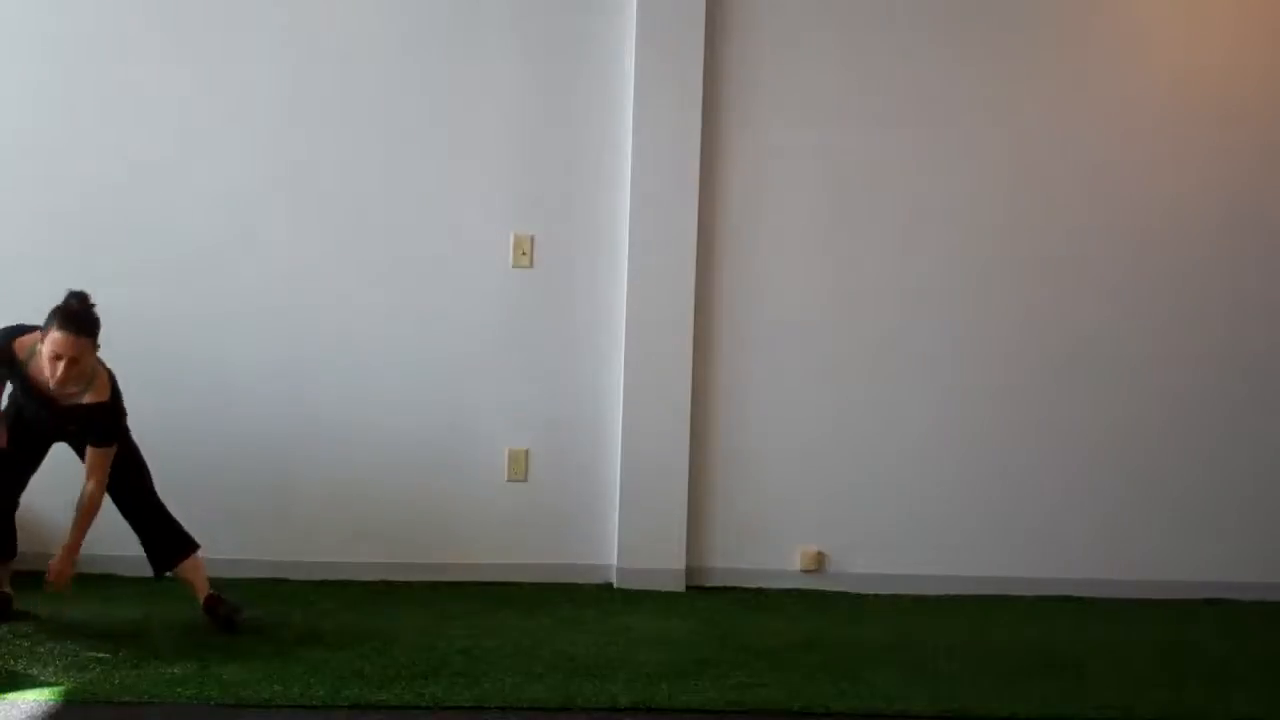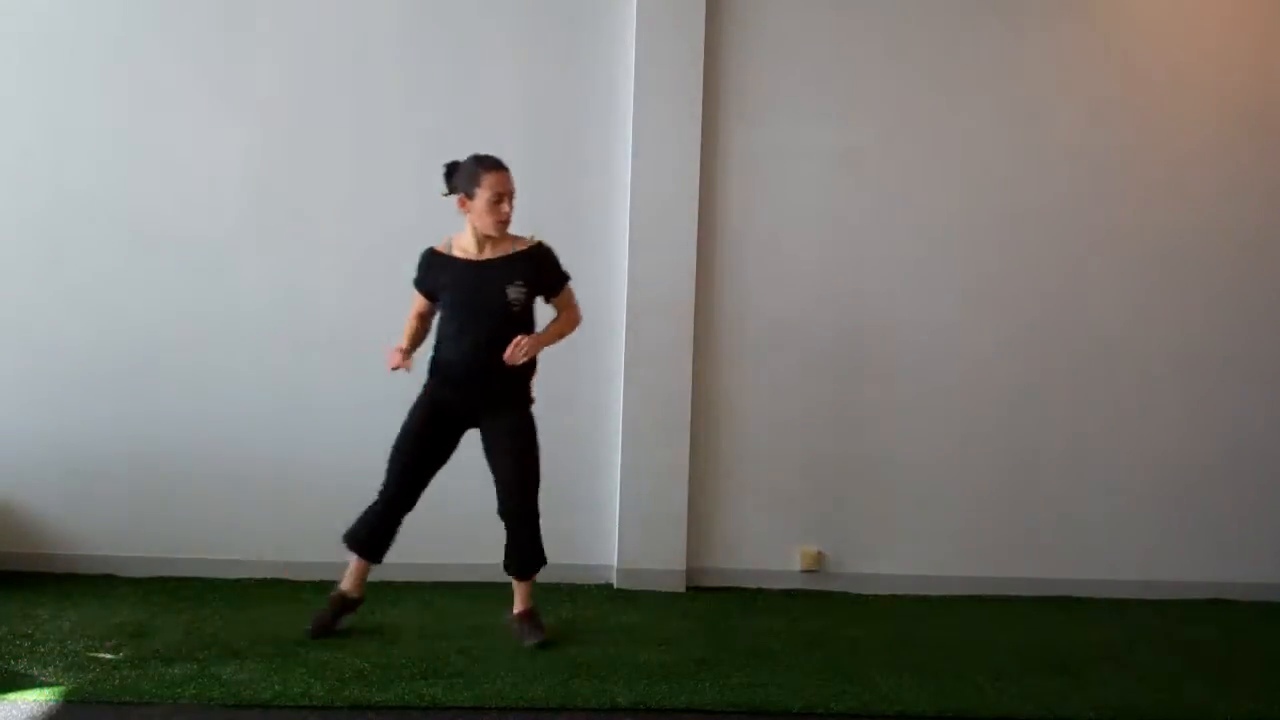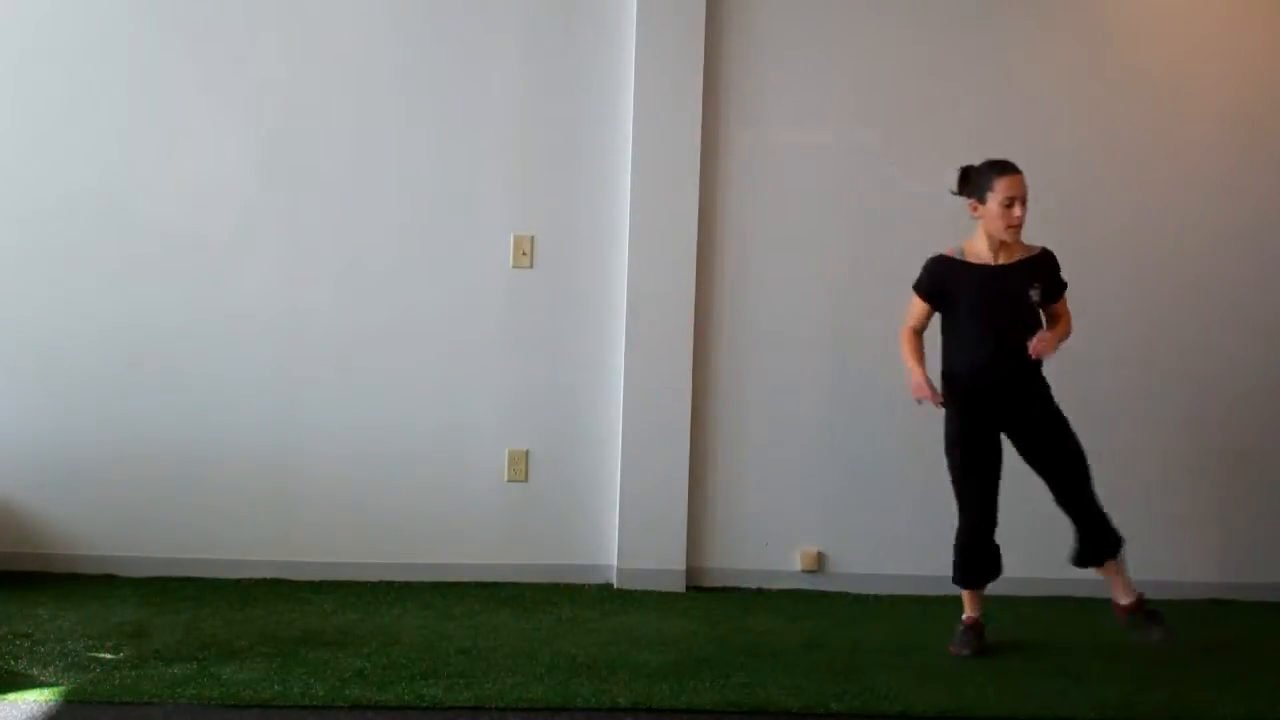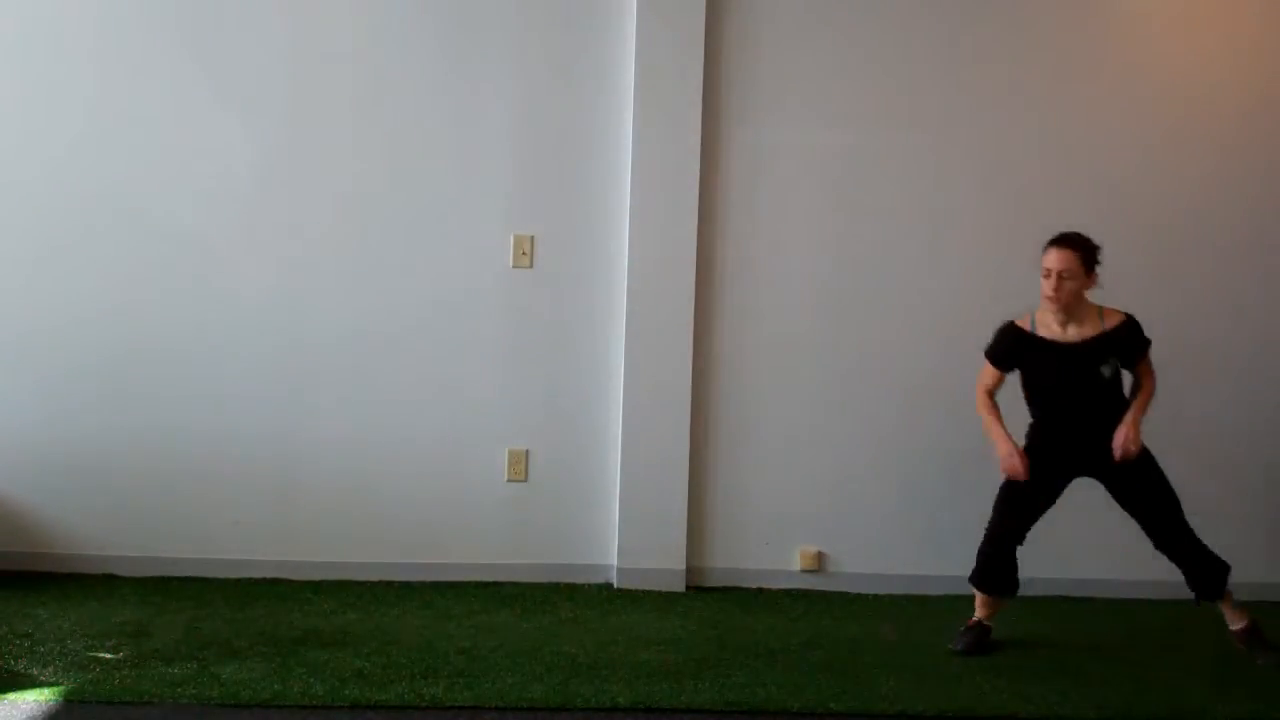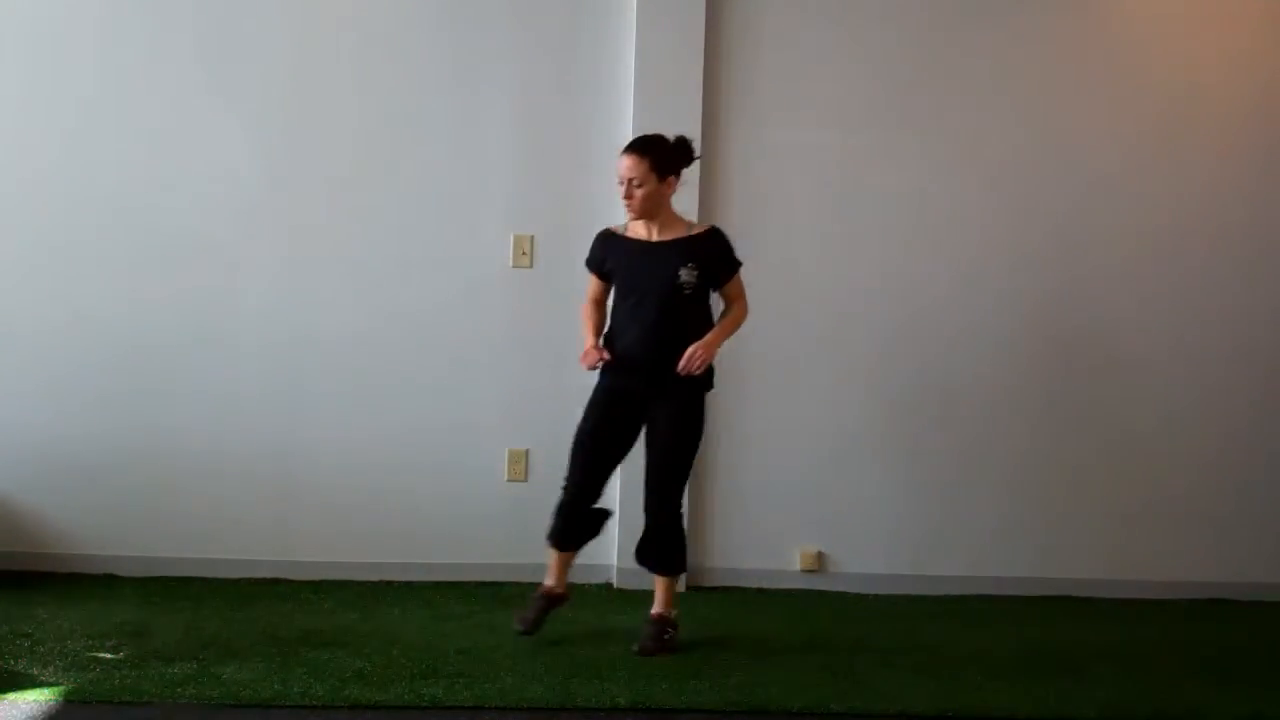
dt=1s
person 1, frame 1
left shoulder: (100, 398)
left elbow: (95, 481)
left wrist: (70, 552)
left hip: (91, 425)
right hip: (28, 420)
left knee: (143, 506)
left ankle: (208, 597)
person 1, frame 2
left shoulder: (532, 257)
right shoulder: (438, 261)
left elbow: (570, 313)
right elbow: (421, 314)
left wrist: (538, 340)
right wrist: (405, 347)
left hip: (506, 399)
right hip: (445, 392)
left knee: (518, 504)
right knee: (397, 492)
left ankle: (523, 608)
right ankle: (348, 592)
person 1, frame 3
left shoulder: (1039, 262)
right shoulder: (945, 269)
left elbow: (1061, 318)
right elbow: (910, 331)
left wrist: (1053, 337)
right wrist: (917, 374)
left hip: (1029, 396)
right hip: (969, 404)
left knee: (1078, 497)
right knee: (976, 513)
left ankle: (1126, 600)
right ankle: (970, 617)
person 1, frame 4
left shoulder: (1120, 327)
right shoulder: (1019, 334)
left elbow: (1145, 377)
right elbow: (984, 392)
left wrist: (1132, 421)
right wrist: (1002, 442)
left hip: (1114, 445)
right hip: (1053, 447)
left knee: (1172, 533)
right knee: (1004, 527)
left ankle: (1239, 625)
right ankle: (980, 622)
person 1, frame 5
left shoulder: (705, 243)
right shoulder: (611, 243)
left elbow: (737, 306)
right elbow: (594, 299)
left wrist: (710, 342)
right wrist: (592, 340)
left hip: (678, 388)
right hip: (620, 382)
left knee: (662, 500)
right knee: (579, 483)
left ankle: (663, 613)
right ankle: (553, 588)
